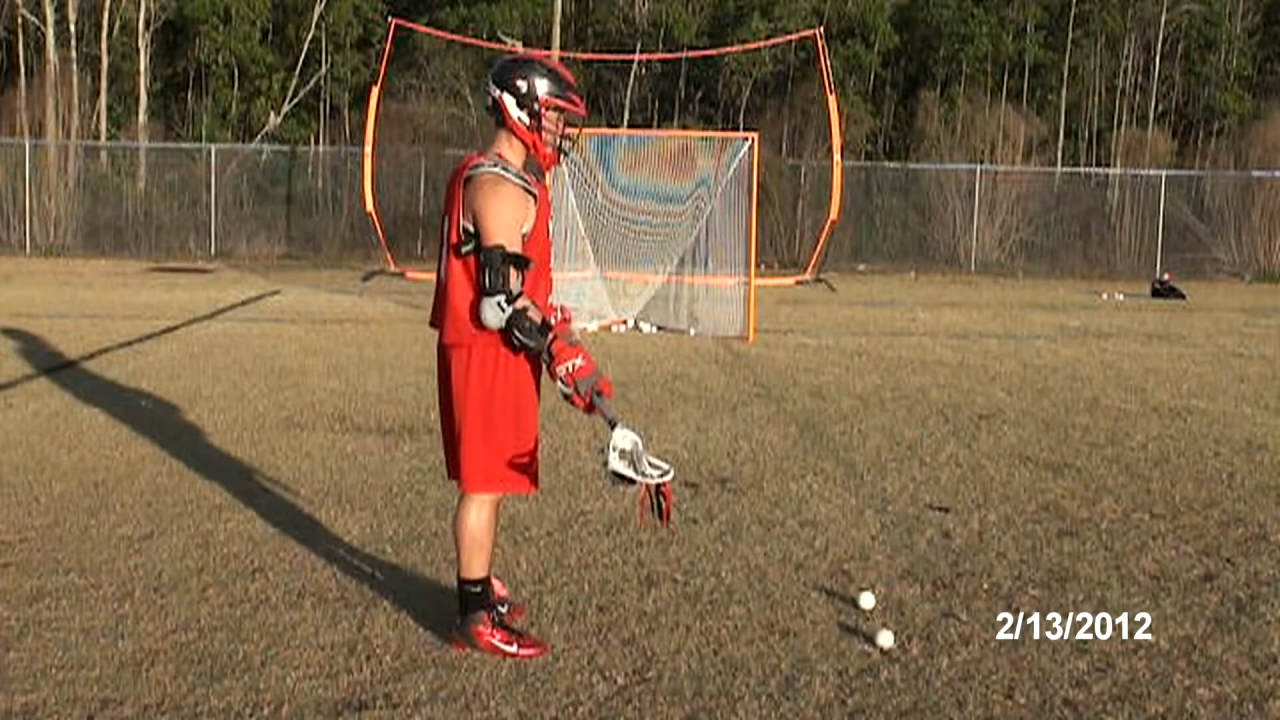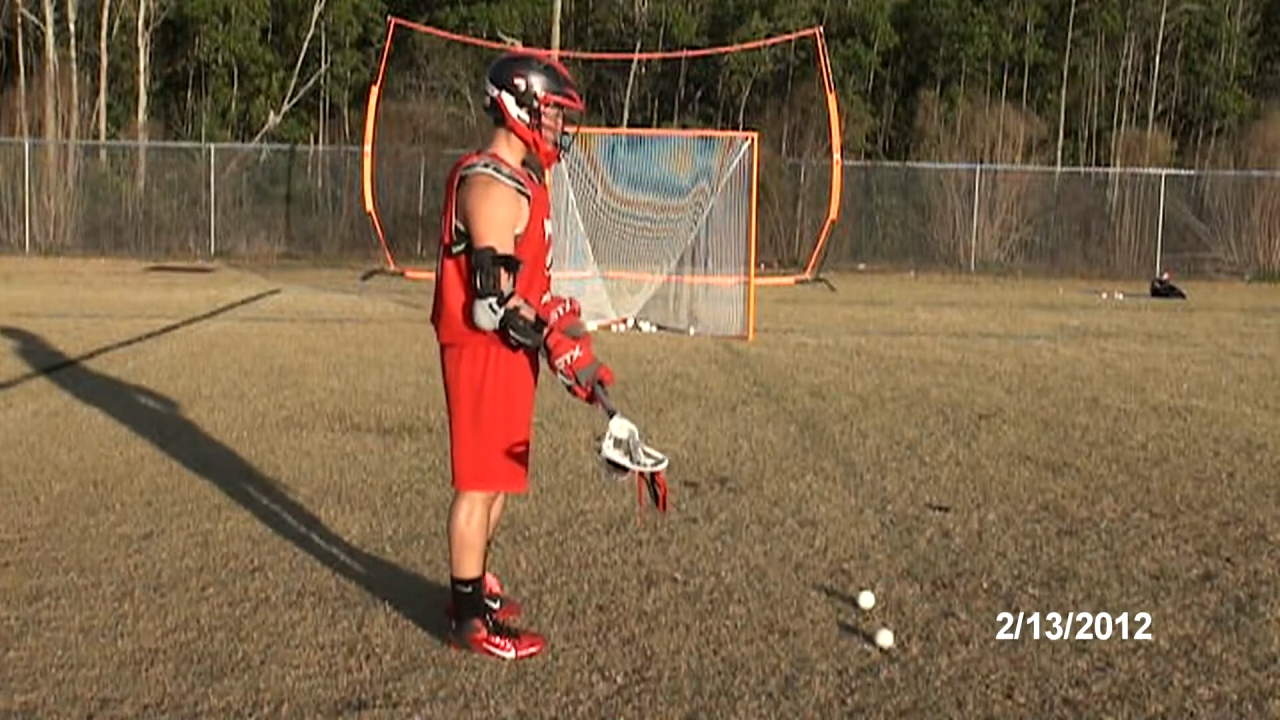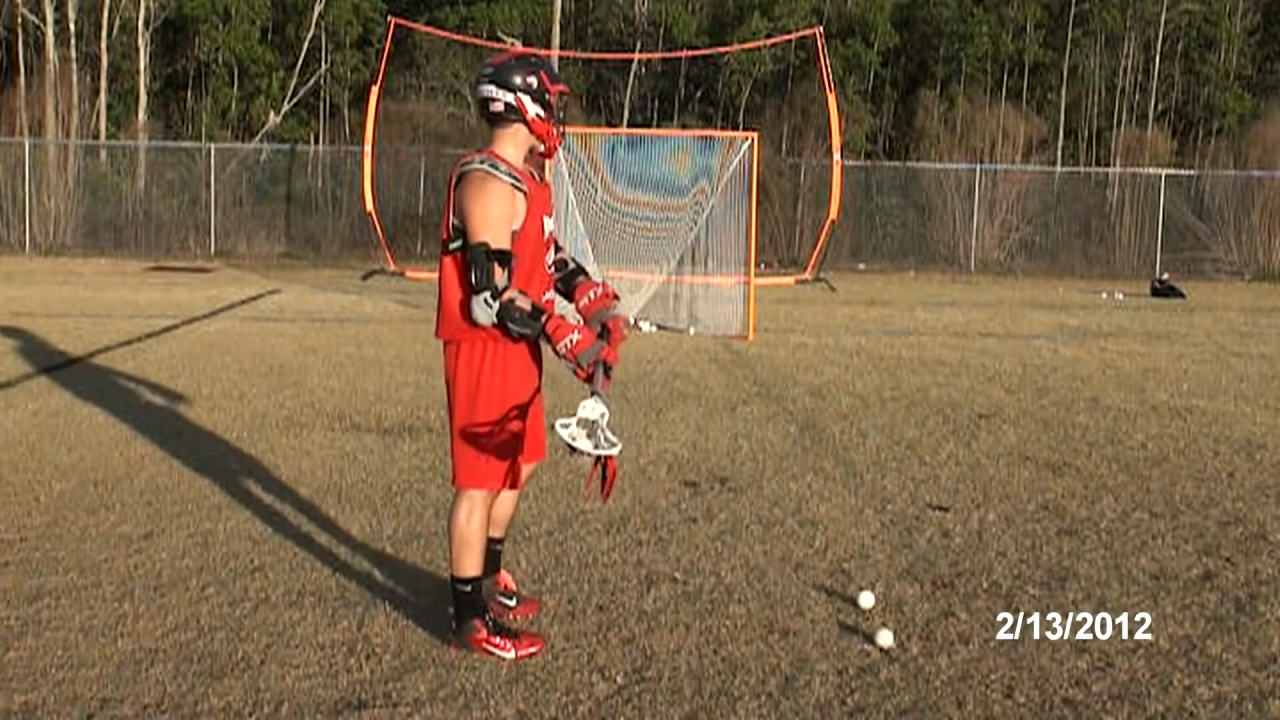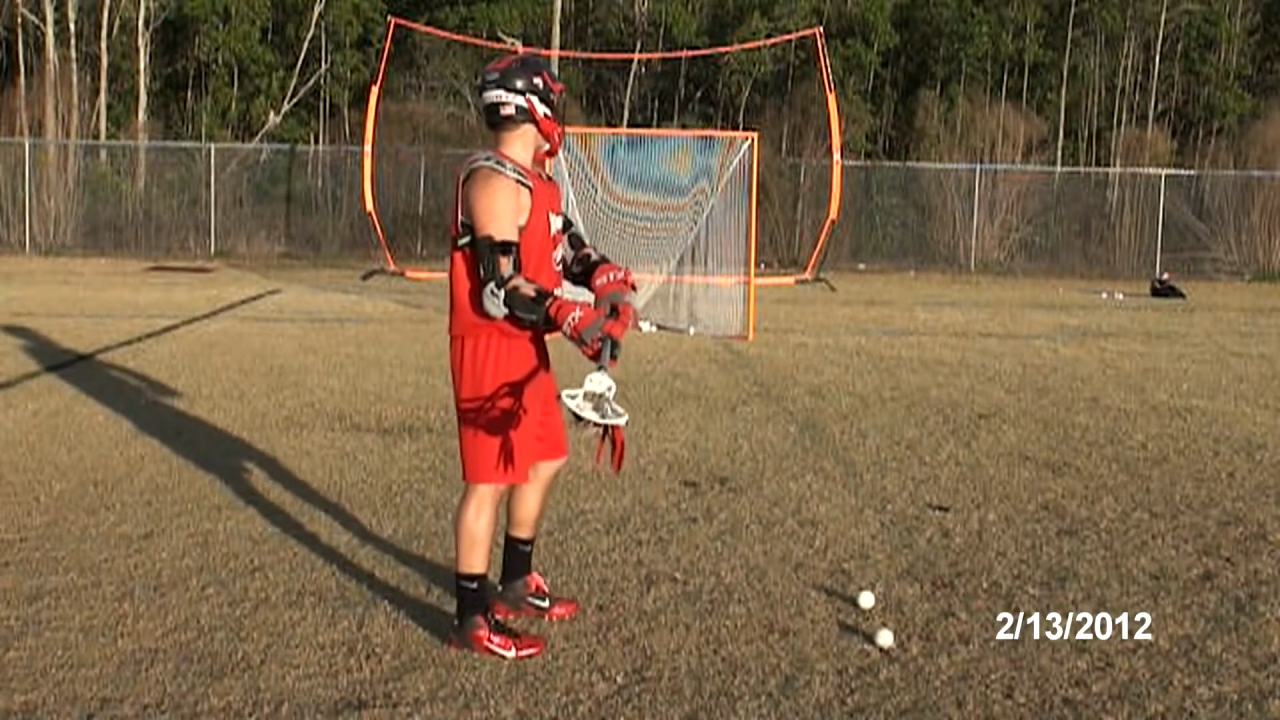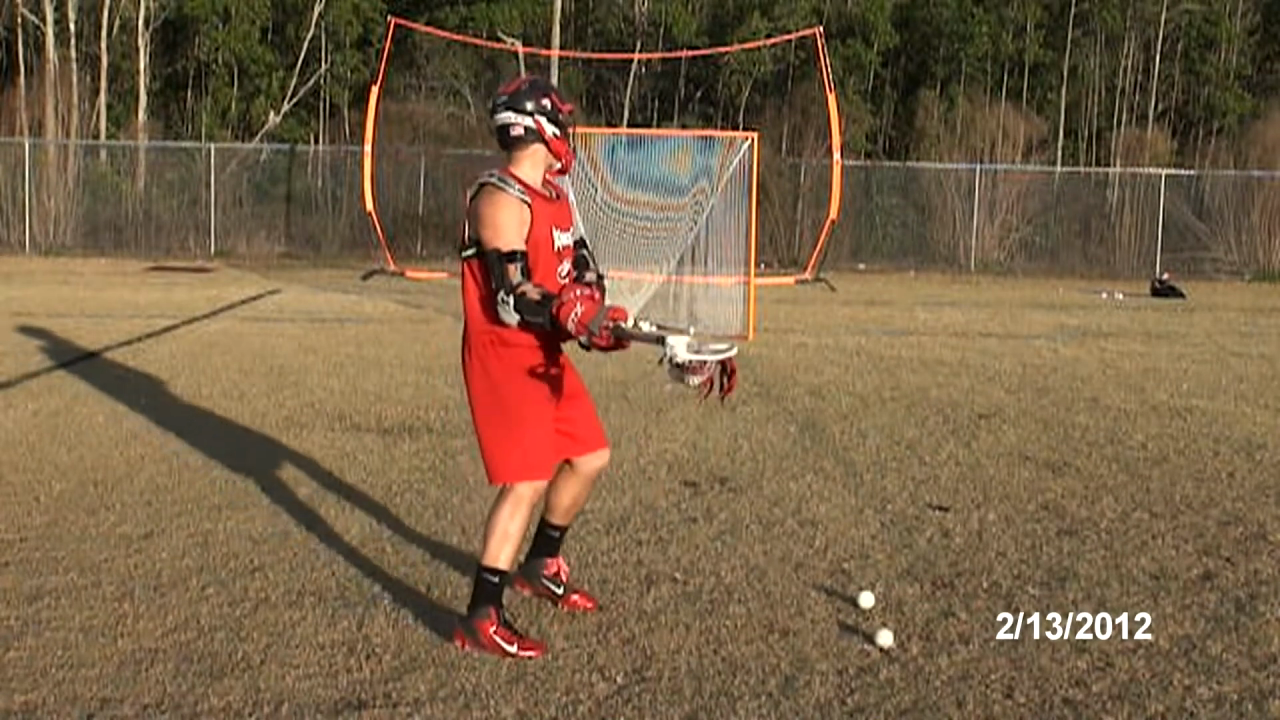
dt=1s
person 1, frame 1
left shoulder: (506, 178)
right shoulder: (500, 187)
right elbow: (502, 296)
left wrist: (548, 321)
right wrist: (560, 351)
left hip: (497, 349)
right hip: (489, 352)
left knee: (489, 478)
right knee: (485, 483)
left ankle: (479, 588)
right ankle: (475, 616)
person 1, frame 2
left shoulder: (516, 178)
right shoulder: (493, 187)
right elbow: (494, 296)
left wrist: (552, 311)
right wrist: (558, 347)
left hip: (505, 350)
right hip: (485, 352)
left knee: (499, 476)
right knee: (481, 483)
left ankle: (474, 584)
right ankle: (470, 617)
person 1, frame 3
left shoulder: (525, 176)
right shoulder: (489, 184)
left elbow: (543, 253)
right elbow: (492, 295)
left wrist: (589, 292)
right wrist: (563, 334)
left hip: (515, 349)
right hip: (485, 351)
left knee: (515, 466)
right knee: (482, 481)
left ankle: (487, 579)
right ankle: (471, 618)
person 1, frame 4
left shoulder: (535, 179)
right shoulder: (494, 182)
left elbow: (566, 243)
right elbow: (499, 288)
left wrist: (606, 277)
right wrist: (567, 315)
left hip: (525, 347)
right hip: (491, 348)
left knee: (543, 463)
right knee: (491, 479)
left ankle: (516, 584)
right ankle: (472, 617)
person 1, frame 5
left shoulder: (554, 195)
right shoulder: (500, 200)
left elbow: (582, 264)
right elbow: (512, 297)
left wrist: (589, 297)
right wrist: (567, 313)
left hip: (544, 353)
right hip: (503, 355)
left knee: (589, 457)
right knee: (525, 481)
left ankle: (542, 565)
right ankle: (482, 617)
